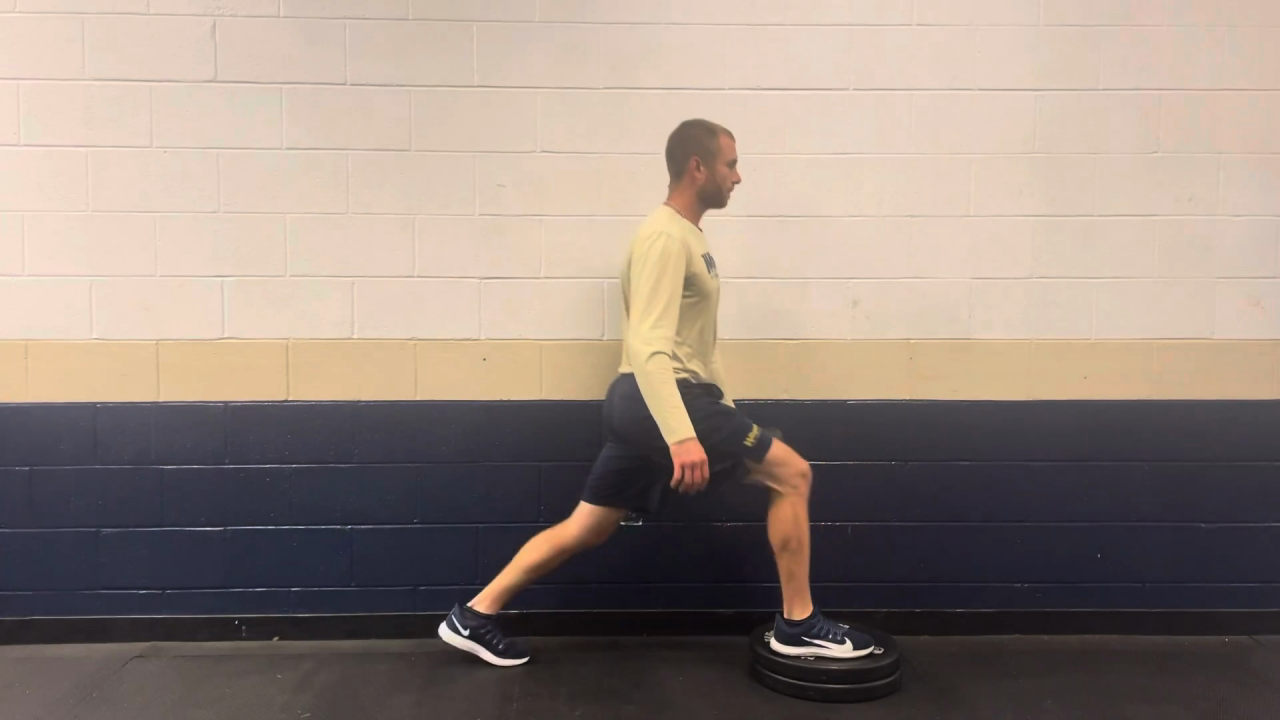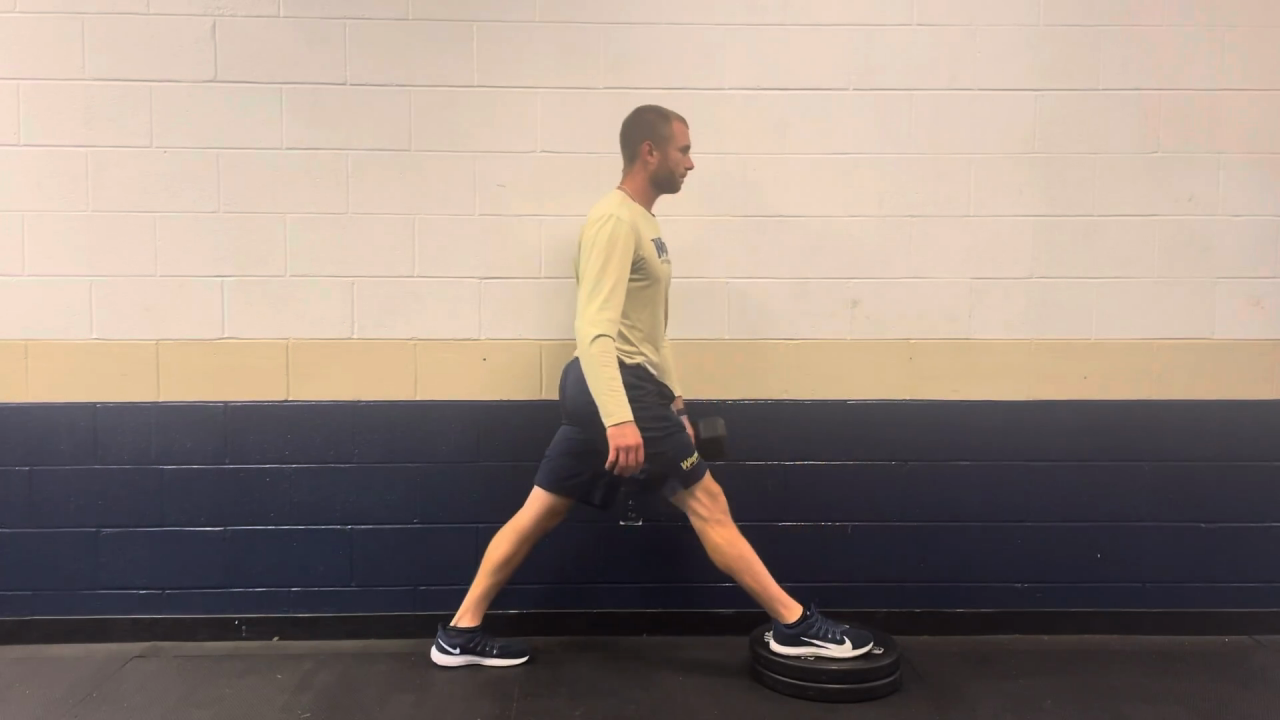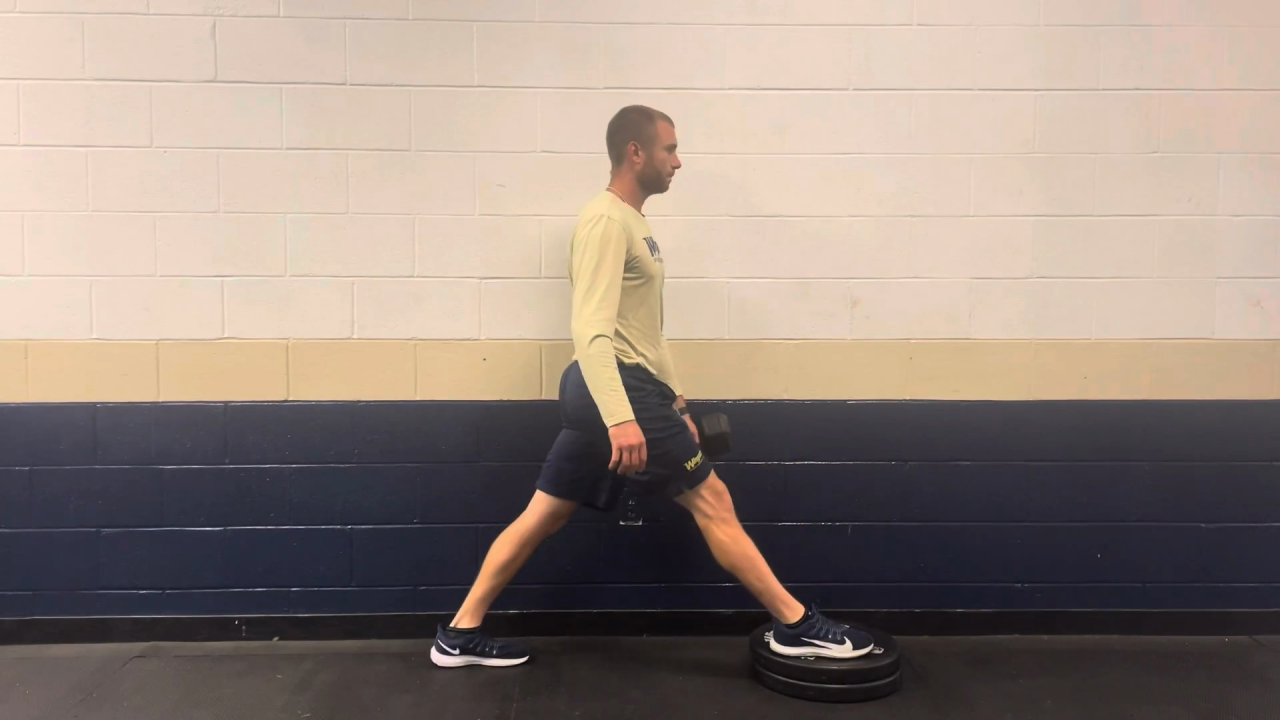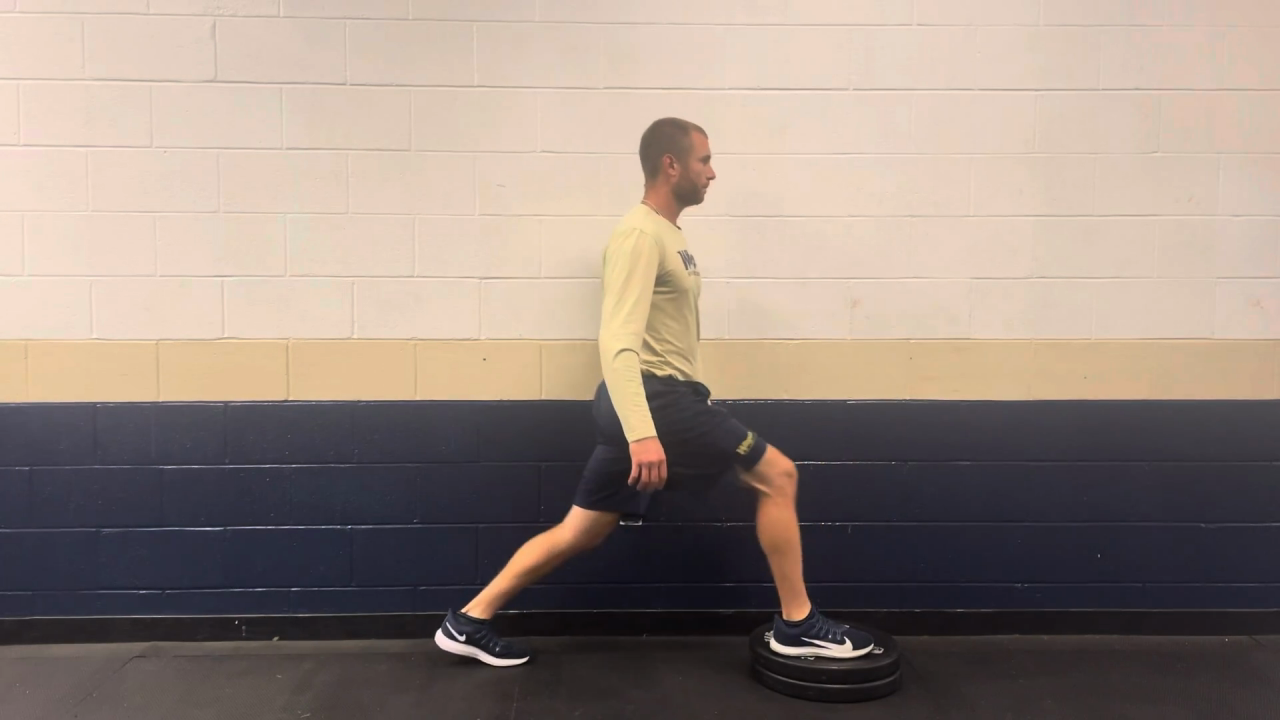
dt=0.4s
person 1, frame 1
left shoulder: (687, 235)
right shoulder: (666, 237)
right elbow: (649, 347)
left wrist: (727, 413)
right wrist: (682, 434)
left hip: (641, 404)
right hip: (665, 400)
left knee: (587, 527)
right knee: (791, 474)
left ankle: (474, 616)
right ankle: (800, 625)
person 1, frame 2
left shoulder: (638, 221)
right shoulder: (615, 221)
right elbow: (595, 329)
left wrist: (673, 401)
right wrist: (619, 417)
left hip: (600, 390)
right hip: (618, 386)
left knee: (540, 512)
right knee: (707, 503)
left ankle: (461, 633)
right ankle: (795, 625)
person 1, frame 3
left shoulder: (628, 222)
right shoulder: (607, 222)
right elbow: (591, 330)
left wrist: (675, 401)
right wrist: (621, 417)
left hip: (600, 391)
right hip: (616, 389)
left knee: (543, 514)
right knee: (712, 500)
left ankle: (461, 633)
right ankle: (796, 625)
person 1, frame 4
left shoulder: (665, 234)
right shoulder: (640, 235)
right elbow: (618, 343)
right wrist: (642, 432)
left hip: (651, 400)
right hip: (654, 399)
left knee: (579, 530)
right knee: (778, 475)
left ankle: (469, 621)
right ankle: (798, 624)
